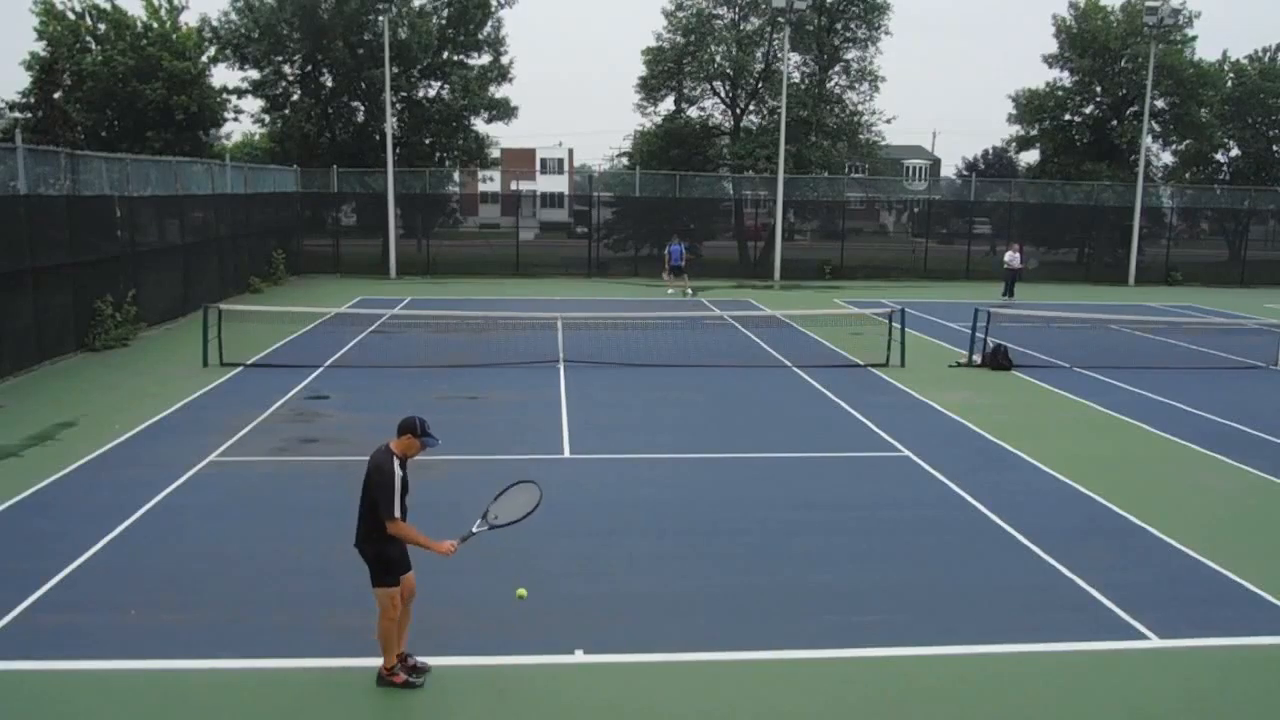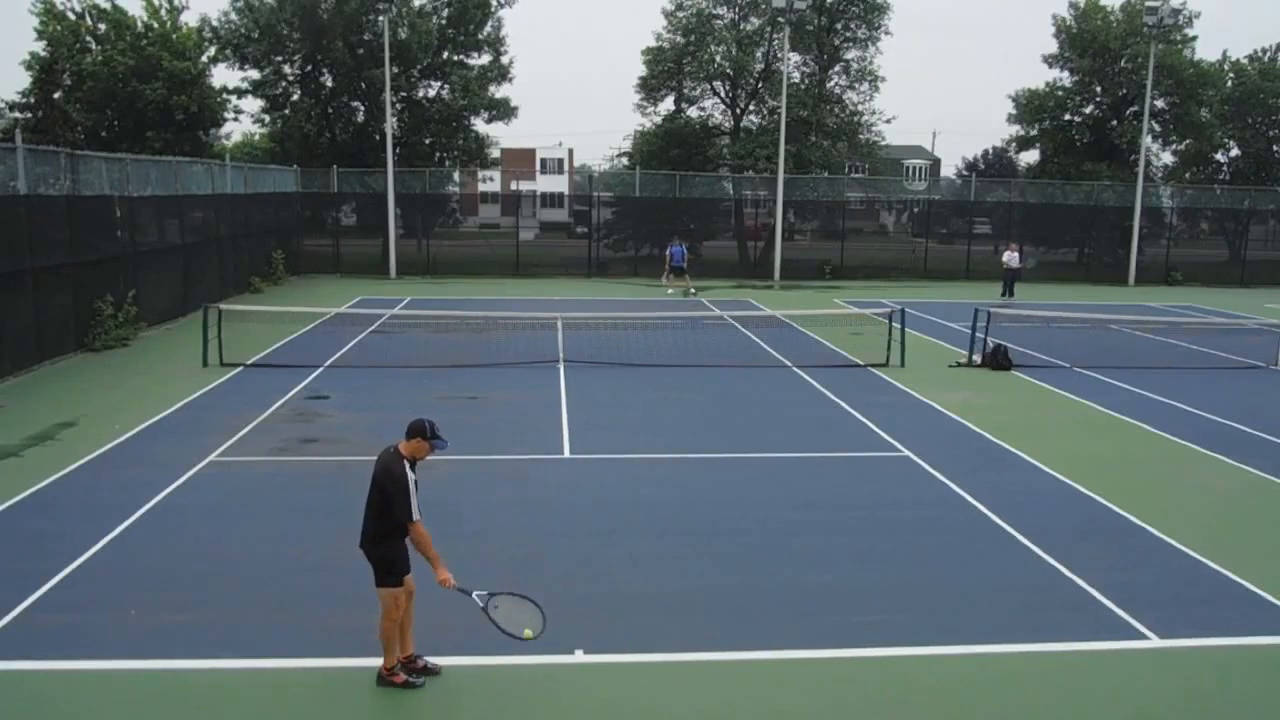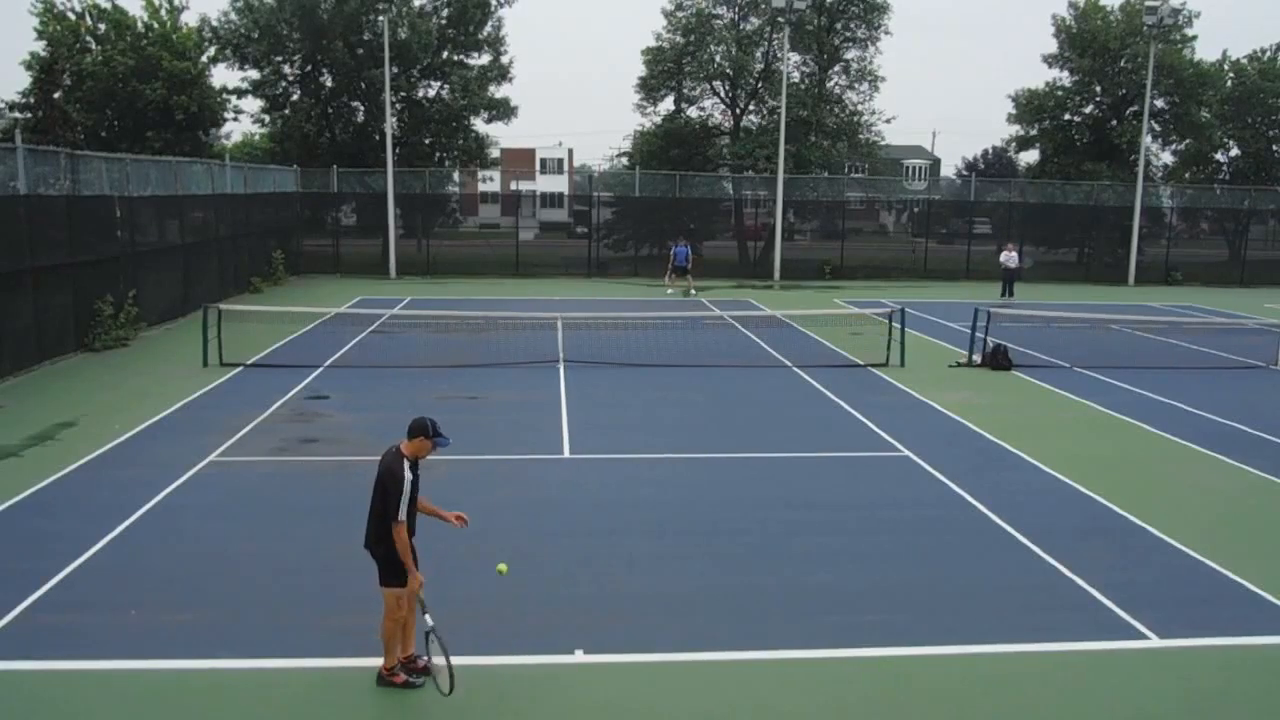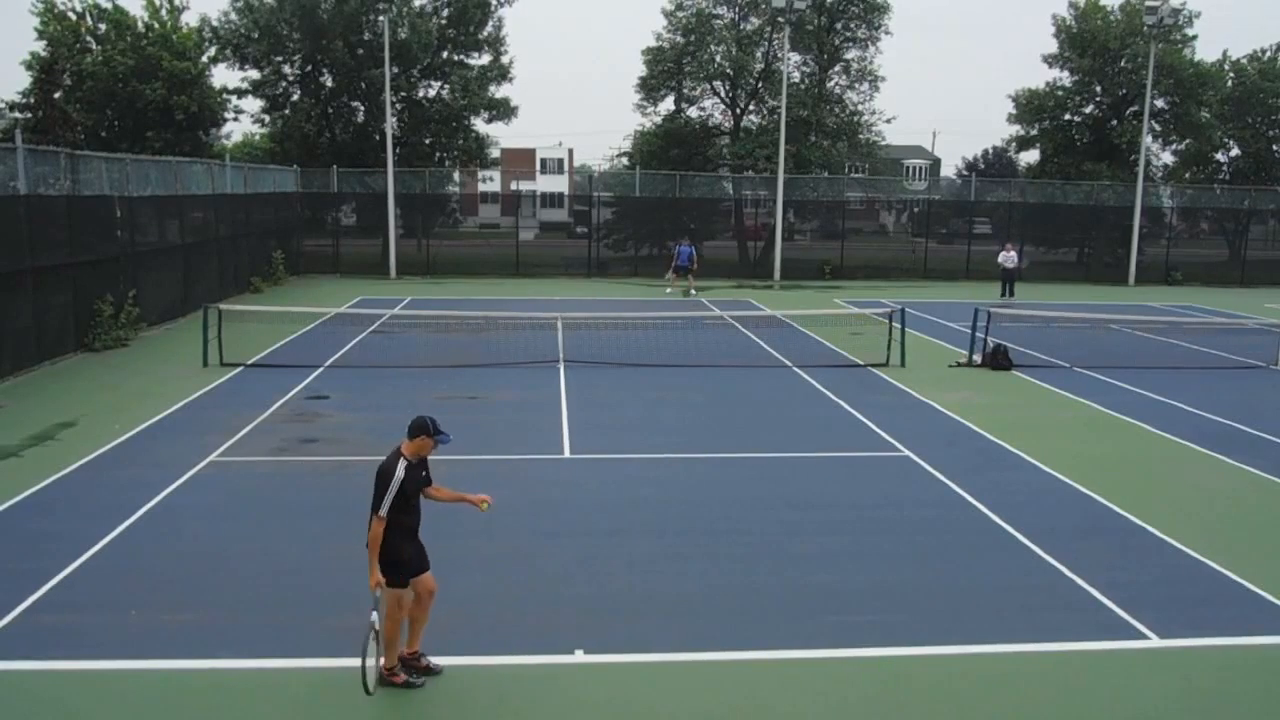
dt=0.2s
person 1, frame 1
left shoulder: (387, 452)
right shoulder: (390, 472)
right elbow: (395, 526)
right wrist: (435, 546)
left hip: (386, 541)
right hip: (378, 545)
left knee: (407, 593)
right knee: (392, 608)
left ankle: (399, 655)
right ankle: (389, 671)
person 1, frame 2
left shoulder: (392, 453)
right shoulder: (402, 475)
right elbow: (415, 528)
right wrist: (439, 567)
left hip: (389, 539)
right hip: (382, 545)
left knee: (407, 595)
right knee: (394, 609)
left ankle: (407, 657)
right ankle: (389, 670)
person 1, frame 3
left shoulder: (404, 455)
right shoulder: (401, 473)
right elbow: (398, 528)
left wrist: (443, 514)
right wrist: (412, 571)
left hip: (398, 540)
right hip: (386, 544)
left knee: (412, 594)
right knee: (396, 608)
left ankle: (406, 658)
right ankle: (389, 671)
person 1, frame 4
left shoulder: (419, 459)
right shoulder: (394, 472)
left elbow: (429, 489)
right elbow: (378, 521)
left wrist: (469, 498)
right wrist: (374, 569)
left hip: (409, 539)
right hip: (392, 546)
left knee: (426, 592)
right knee: (398, 609)
left ankle: (409, 655)
right ankle: (390, 670)
